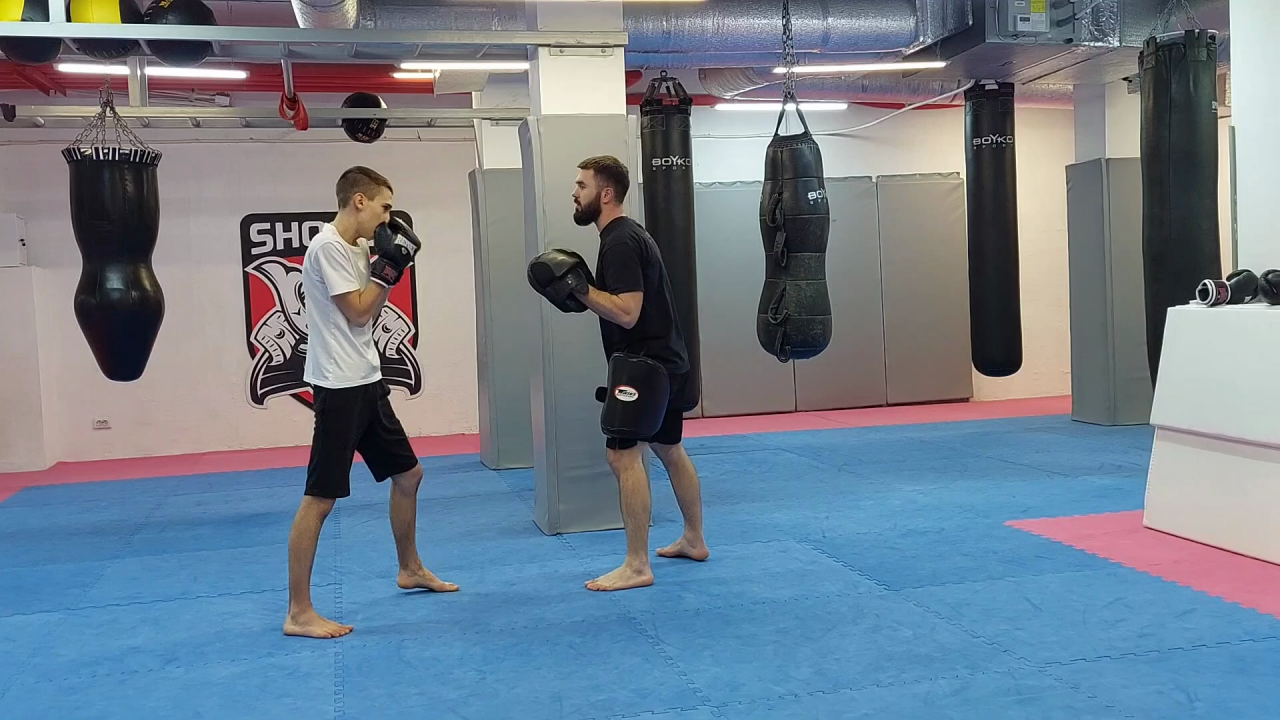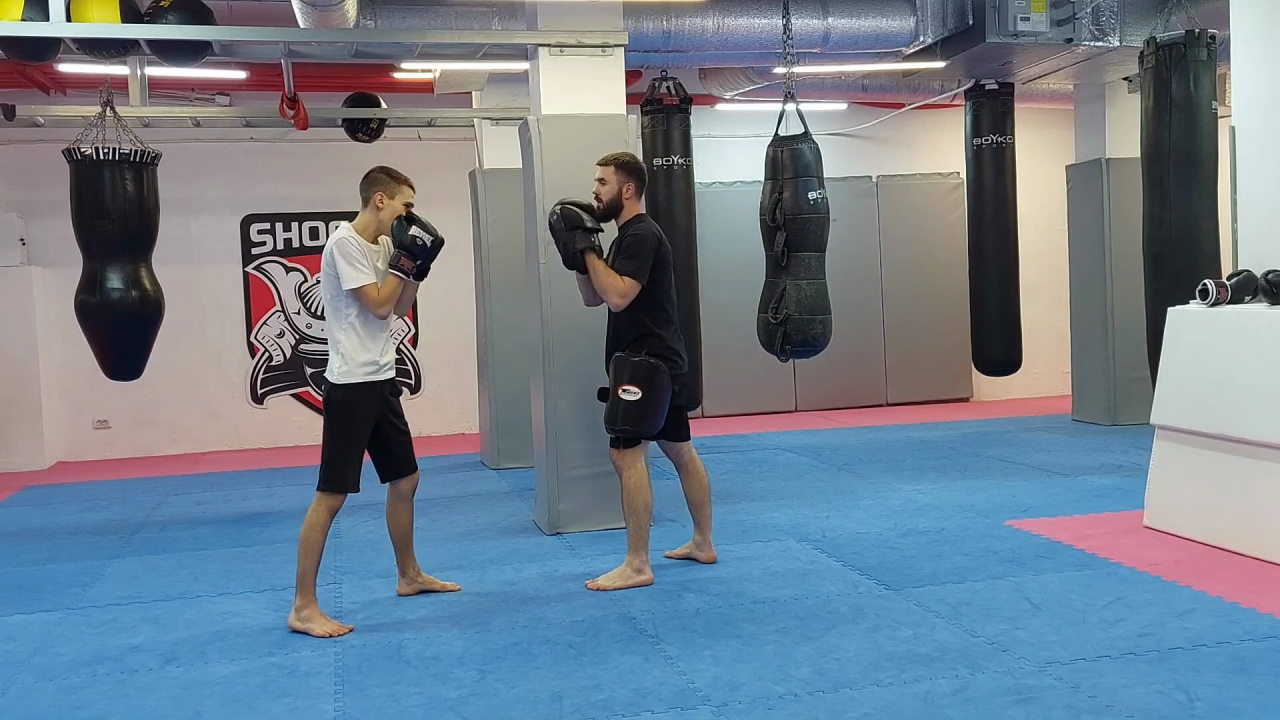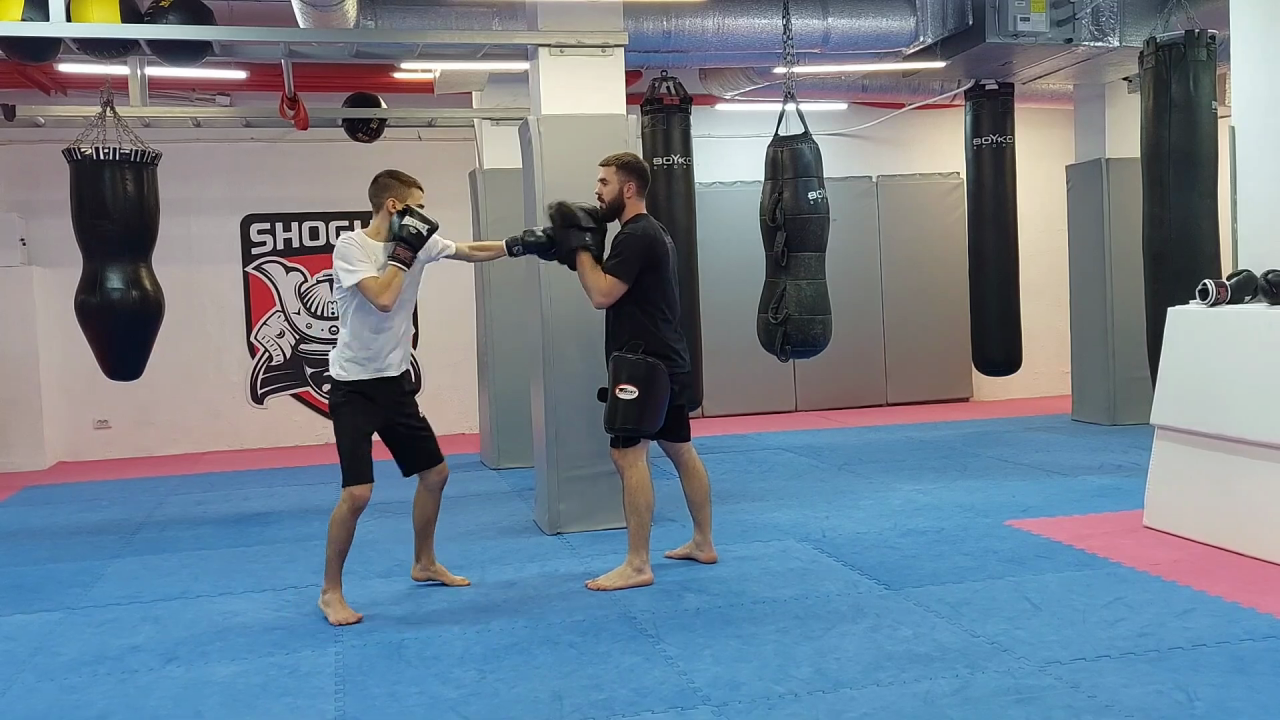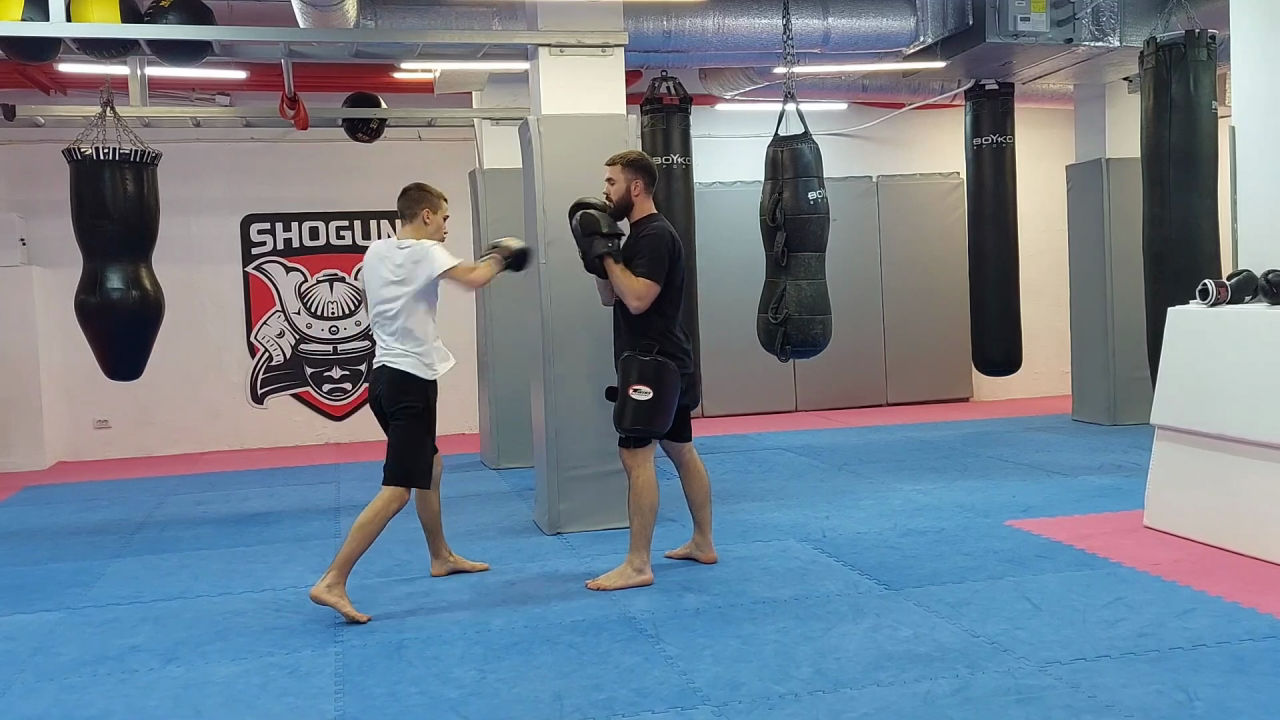
dt=0.4s
person 1, frame 1
left shoulder: (356, 247)
right shoulder: (328, 247)
right elbow: (358, 316)
left wrist: (388, 265)
right wrist: (387, 266)
left hip: (367, 385)
right hip: (339, 391)
left knee: (408, 475)
right knee: (320, 499)
left ankle: (411, 569)
right ankle: (299, 612)
person 1, frame 2
left shoulder: (378, 246)
right shoulder: (345, 243)
left elbow: (394, 308)
right elbow: (380, 305)
left wrist: (412, 265)
right wrist: (405, 259)
left hip: (381, 382)
right hip: (350, 386)
left knee: (405, 482)
right knee: (331, 497)
left ankle: (410, 576)
right ankle: (303, 607)
person 1, frame 3
left shoulder: (415, 241)
right shoulder: (349, 246)
left elbow: (466, 251)
right elbow: (382, 299)
left wrist: (517, 243)
right wrist: (402, 250)
left hip: (394, 382)
right hip: (353, 387)
left knee: (434, 473)
right knee: (357, 492)
left ankle: (424, 562)
right ankle: (331, 590)
person 1, frame 4
left shoulder: (376, 253)
right shoulder: (422, 250)
right elbow: (473, 278)
right wrist: (501, 254)
left hip: (390, 379)
right hip: (410, 382)
left knee: (428, 469)
right knee: (398, 491)
left ankle: (440, 556)
right ankle: (332, 584)
person 2, frame 1
left shoulder: (620, 242)
right shoulder: (626, 234)
left elbow: (626, 313)
left wrist: (578, 289)
right wrist: (580, 288)
left hip: (649, 363)
right hip: (663, 360)
left knee: (623, 455)
right knee: (669, 449)
left ankle: (636, 566)
right ankle: (694, 539)
person 2, frame 2
left shoulder: (642, 235)
right shoulder: (628, 236)
left elbow: (618, 297)
right elbow: (594, 296)
left wrist: (588, 252)
right wrist: (580, 256)
left hip: (648, 363)
right hip: (657, 362)
left knee: (626, 455)
right knee: (680, 451)
left ankle: (637, 566)
right ankle: (703, 543)
person 2, frame 3
left shoulder: (636, 235)
right shoulder: (649, 232)
left elbow: (601, 295)
right elbow: (611, 293)
left wrist: (579, 248)
right wrist: (587, 247)
right hip: (665, 362)
left knee: (628, 455)
right knee: (681, 450)
left ankle: (637, 565)
right ankle: (703, 543)
person 2, frame 4
left shoulder: (655, 235)
right shoulder: (638, 233)
left elbow: (636, 301)
right elbow: (611, 296)
left wrist: (607, 256)
right wrist: (602, 251)
right hip: (665, 361)
left knee: (636, 456)
right knee: (681, 451)
left ankle: (638, 565)
right ankle: (703, 543)
